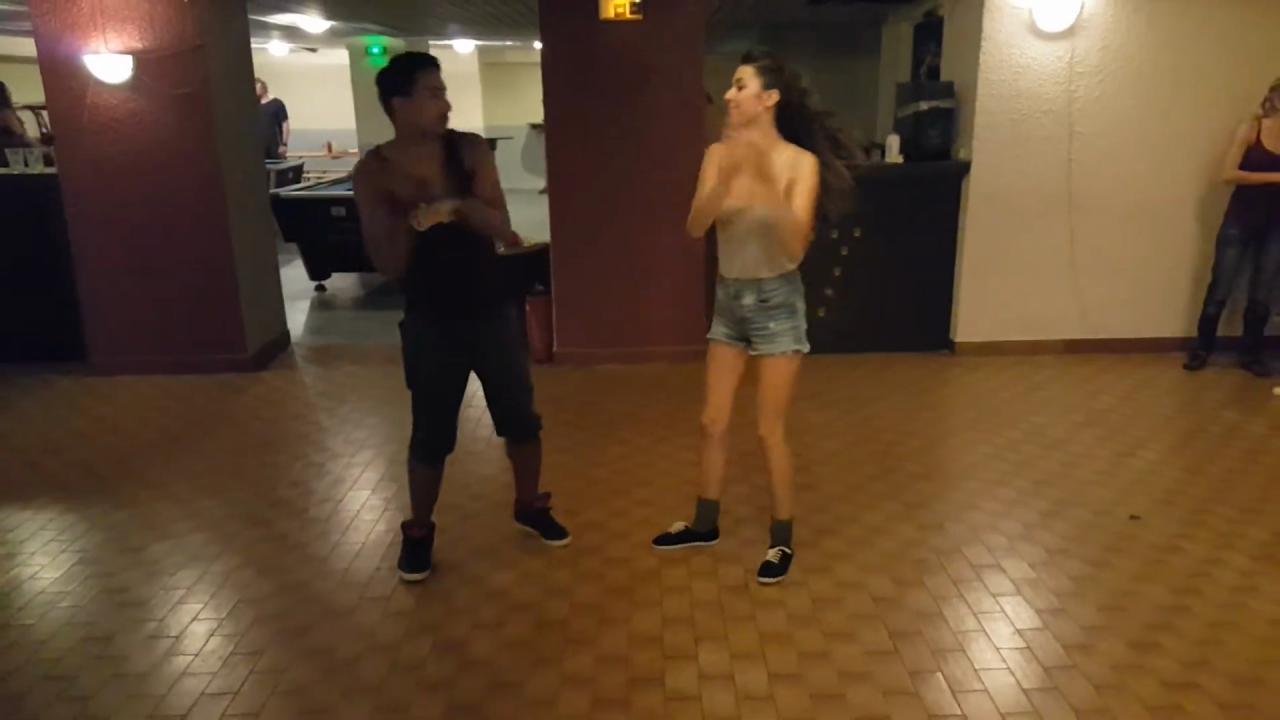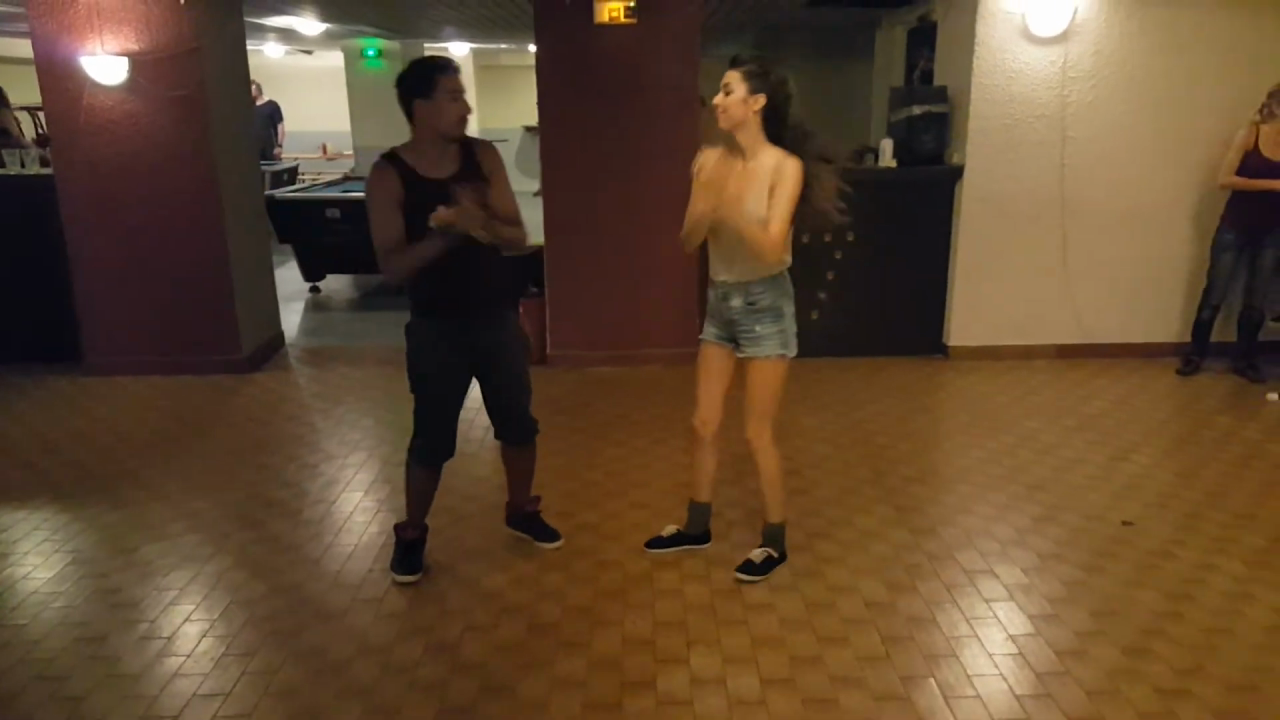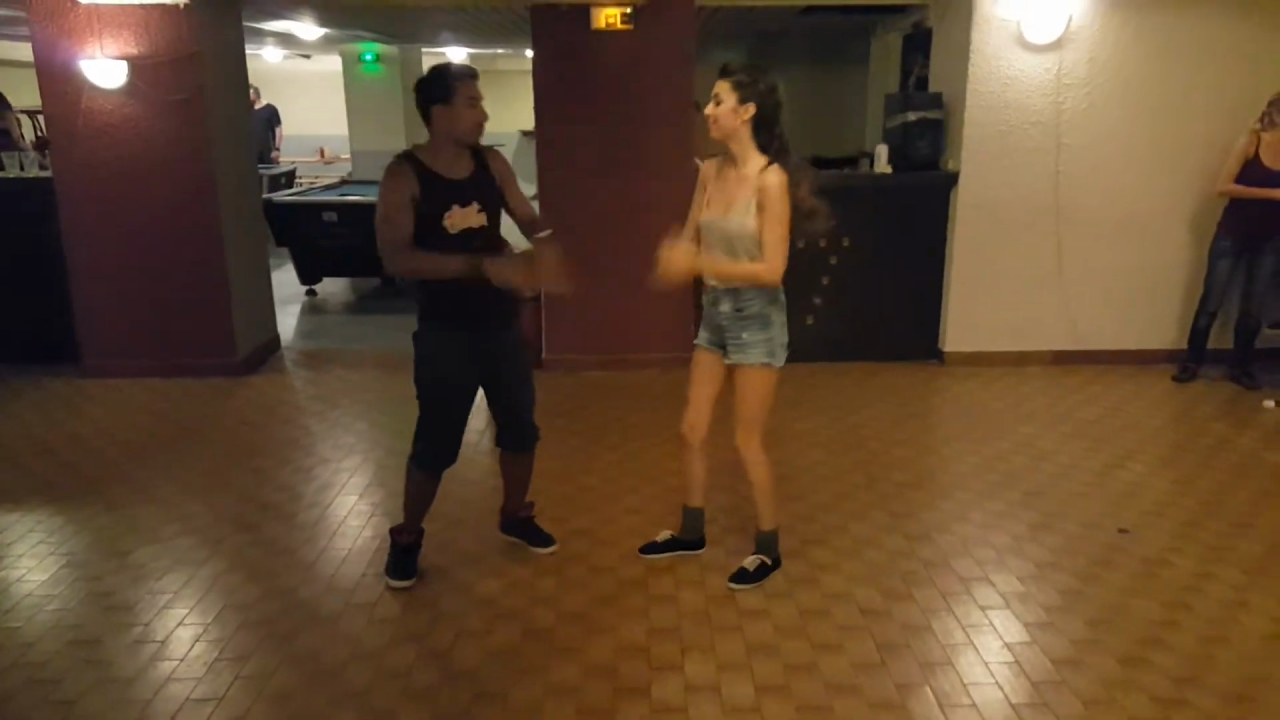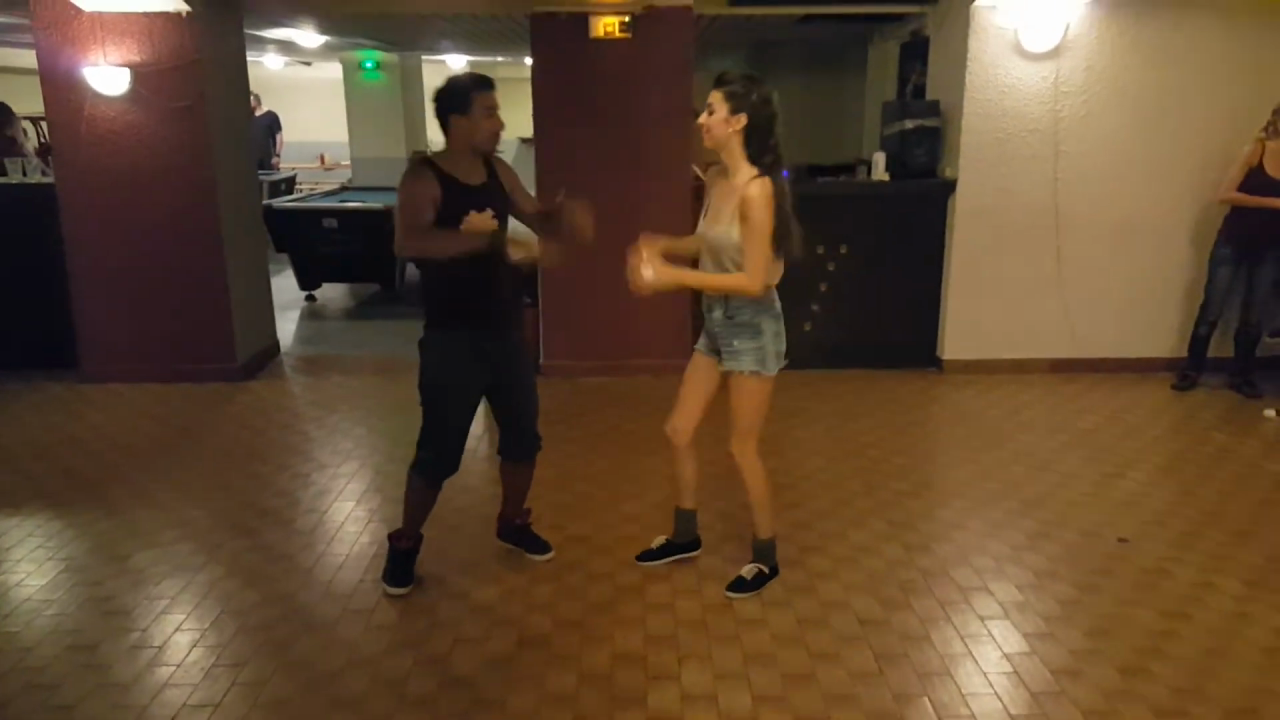
dt=0.1s
person 1, frame 1
left shoulder: (801, 163)
right shoulder: (720, 154)
left elbow: (795, 244)
right elbow: (694, 228)
left wrist: (767, 178)
right wrist: (722, 178)
left hip: (777, 303)
right hip: (729, 301)
left knee: (769, 431)
right knee: (712, 422)
left ankle: (782, 539)
right ankle: (705, 523)
person 1, frame 2
left shoulder: (786, 167)
right shoulder: (710, 161)
left elbow: (770, 251)
right elbow: (690, 235)
left wrist: (729, 204)
right wrist: (707, 201)
left hip: (766, 308)
right hip: (721, 305)
left knee: (757, 433)
right knee: (703, 425)
left ankle: (774, 542)
right ankle: (696, 526)
person 1, frame 3
left shoulder: (771, 178)
right shoulder: (709, 172)
left elbow: (770, 271)
right elbow: (690, 242)
left wrist: (700, 263)
right wrist: (677, 255)
left hip: (757, 315)
right hip: (715, 312)
left knee: (746, 442)
right knee: (692, 430)
left ankle: (767, 549)
right ankle: (691, 532)
person 1, frame 4
left shoulder: (758, 188)
right shoulder: (717, 180)
left elbow: (756, 281)
left wrist: (675, 278)
right wrist: (661, 250)
left hip: (752, 326)
right hip: (718, 323)
left knee: (742, 449)
right knee: (678, 431)
left ankle: (765, 557)
right ankle: (685, 538)
person 2, frame 1
left shoulder: (470, 149)
right shoulder: (374, 172)
left elbow: (502, 229)
right elbow: (389, 265)
left wrist: (449, 200)
right wrist: (408, 206)
left hip: (492, 313)
right hip: (431, 324)
left knee: (520, 420)
right knee: (431, 435)
left ankle: (531, 507)
right ankle: (419, 531)
person 2, frame 2
left shoulder: (483, 156)
right shoulder: (389, 176)
left elbow: (510, 228)
right elbow: (392, 266)
left wrist: (480, 224)
right wrist: (445, 237)
left hip: (497, 318)
right hip: (436, 327)
left knee: (518, 423)
right knee: (431, 438)
left ankle: (521, 509)
right ankle: (411, 534)
person 2, frame 3
left shoulder: (492, 163)
right shoulder: (403, 176)
left elbow: (530, 221)
right elbow: (396, 260)
left wrist: (543, 249)
right wrist: (481, 266)
left hip: (503, 325)
right hip: (445, 334)
left knee: (521, 431)
right knee: (435, 444)
left ankle: (515, 516)
right ankle: (407, 537)
person 2, frame 4
left shoulder: (499, 173)
right shoulder: (423, 178)
left elbow: (539, 220)
right elbow: (411, 245)
left wrist: (562, 217)
right wrist: (496, 239)
left hip: (506, 333)
right hip: (452, 340)
left knee: (523, 438)
right knee: (438, 451)
left ankle: (512, 522)
right ankle: (405, 542)
person 3, frame 1
right shoulder: (1252, 129)
right elbow: (1228, 174)
right hip: (1239, 223)
right knee: (1220, 290)
left ankle: (1252, 354)
right ankle: (1202, 350)
person 3, frame 2
right shoulder: (1251, 134)
right elbow: (1225, 179)
right hip: (1235, 227)
right knee: (1214, 295)
left ankle: (1245, 359)
right ankle: (1195, 355)
person 3, frame 3
right shoulder: (1251, 141)
right elbow: (1224, 187)
right hip: (1232, 234)
left knee: (1253, 309)
right knee: (1211, 302)
left ankle: (1241, 367)
right ankle: (1192, 362)
person 3, frame 4
right shoulder: (1256, 150)
right elbow: (1226, 195)
right hip: (1233, 241)
left knee: (1254, 317)
right knee: (1212, 310)
left ankle: (1242, 375)
right ankle: (1192, 370)
